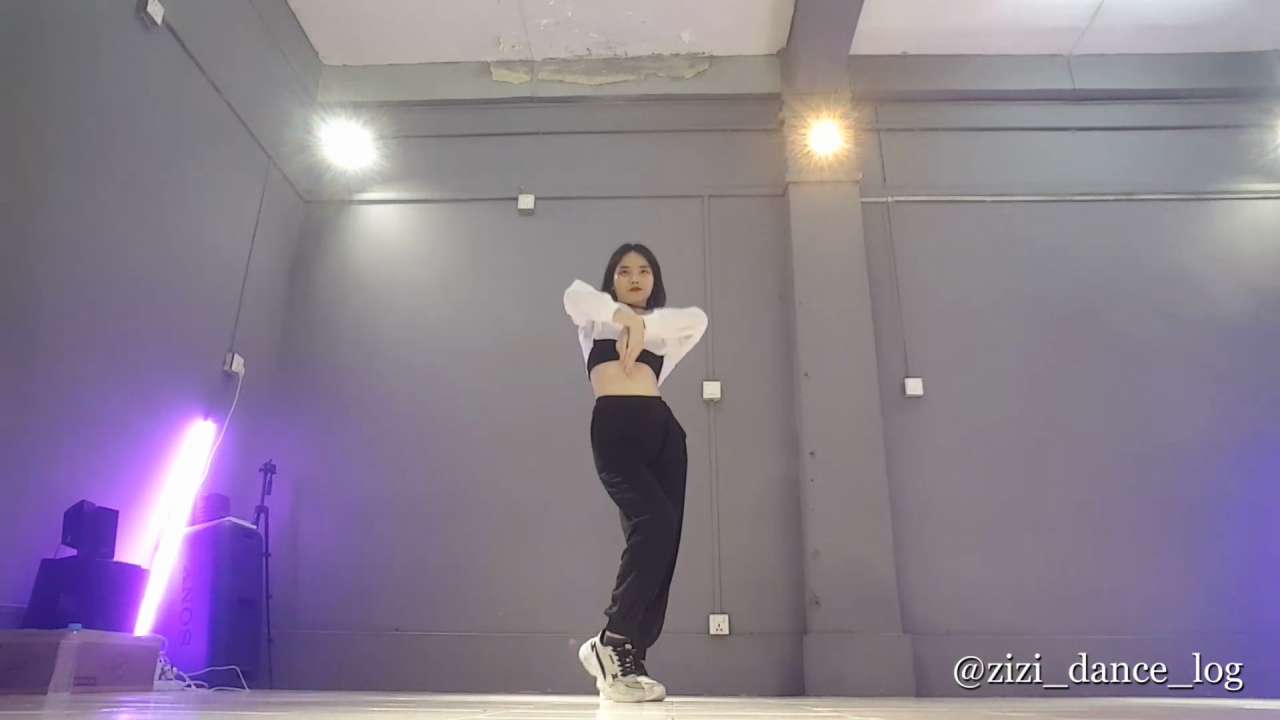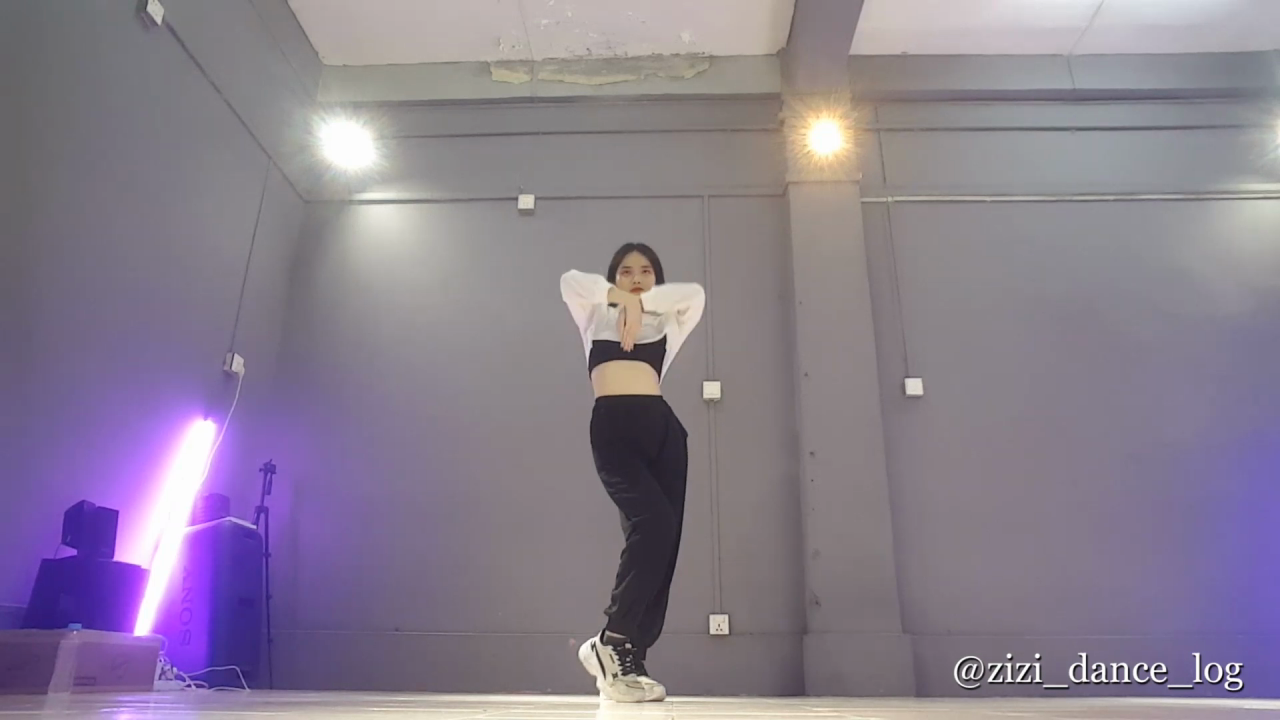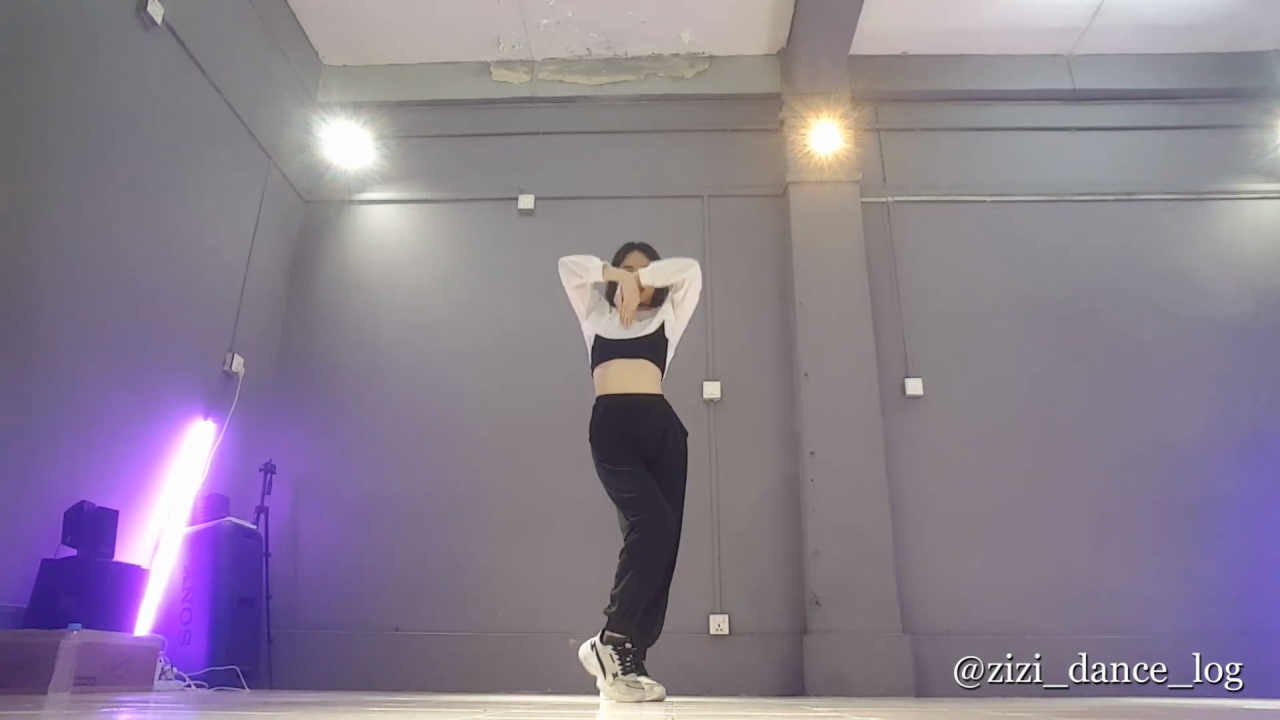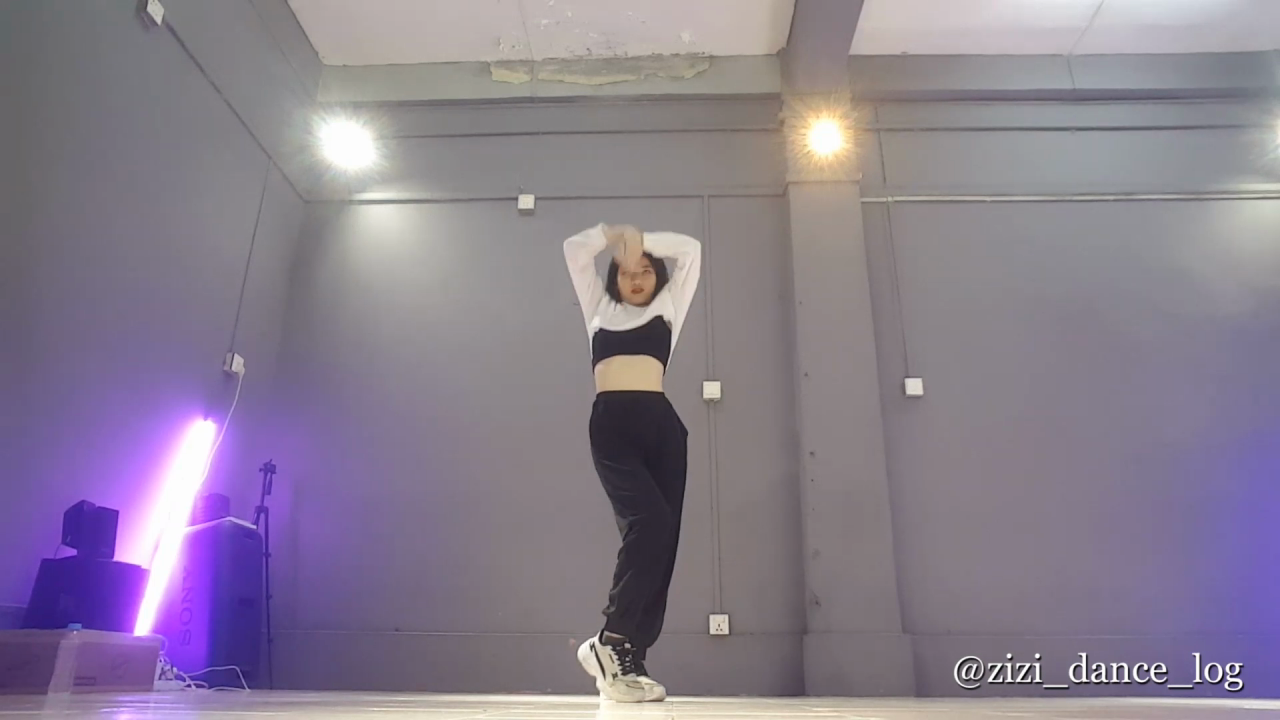
dt=0.2s
person 1, frame 1
left shoulder: (664, 325)
right shoulder: (599, 311)
left elbow: (697, 319)
right elbow: (575, 296)
left wrist: (644, 323)
right wrist: (624, 316)
left hip: (661, 427)
right hip: (614, 426)
left knee: (665, 536)
right knee: (653, 523)
left ankle: (629, 657)
right ankle: (612, 642)
person 1, frame 2
left shoulder: (666, 320)
right shoulder: (597, 314)
left elbow: (694, 294)
right elbow: (572, 281)
left wrist: (642, 303)
right wrist: (621, 298)
left hip: (661, 427)
right hip: (613, 427)
left knee: (665, 537)
right knee: (652, 523)
left ankle: (629, 657)
right ankle: (612, 641)
person 1, frame 3
left shoulder: (667, 316)
right shoulder: (598, 312)
left elbow: (690, 270)
right elbow: (569, 266)
left wrist: (642, 279)
right wrist: (616, 275)
left hip: (661, 426)
right hip: (612, 427)
left knee: (664, 536)
right knee: (651, 522)
left ankle: (629, 658)
right ankle: (612, 641)
person 1, frame 4
left shoulder: (668, 309)
right shoulder: (600, 308)
left elbow: (689, 249)
right elbow: (575, 247)
left wrist: (644, 240)
right wrist: (615, 235)
left hip: (661, 423)
right hip: (612, 425)
left knee: (663, 535)
right knee: (648, 523)
left ankle: (629, 657)
right ankle: (611, 642)
